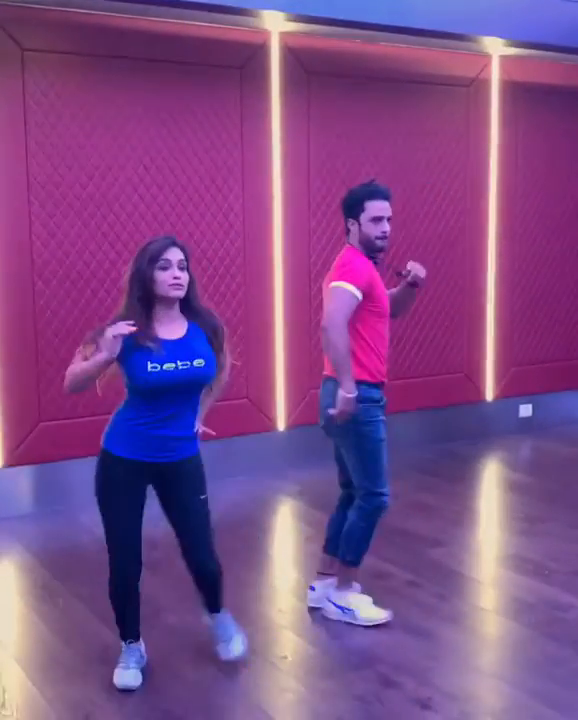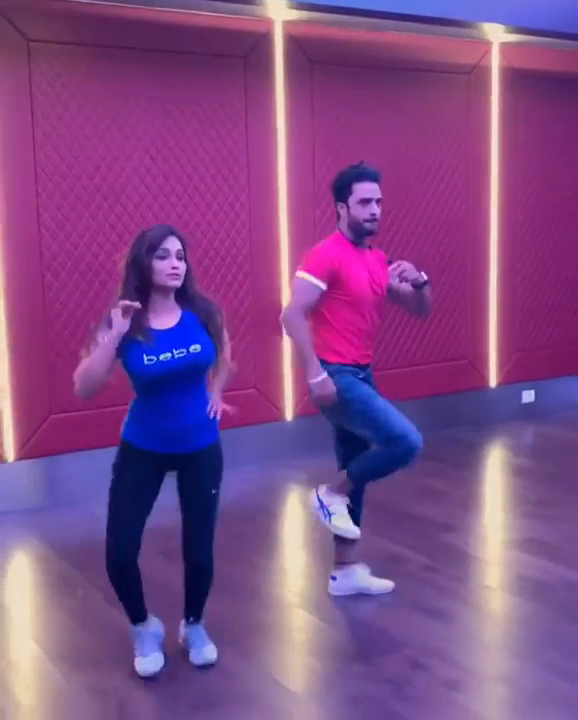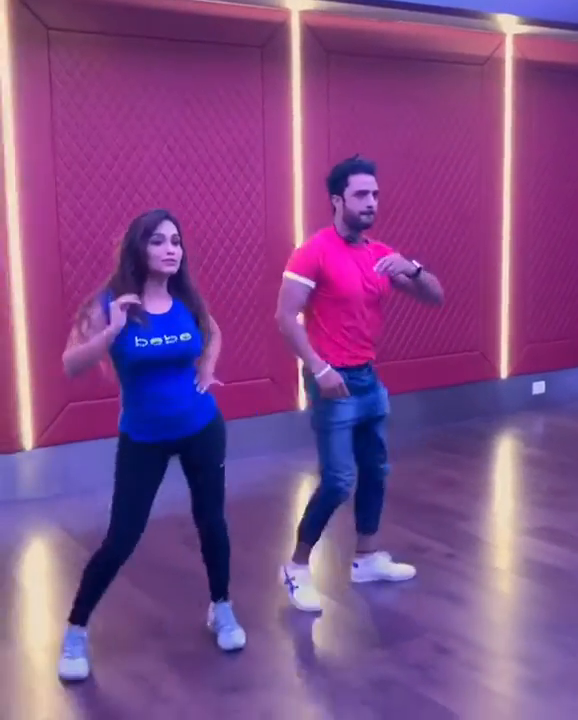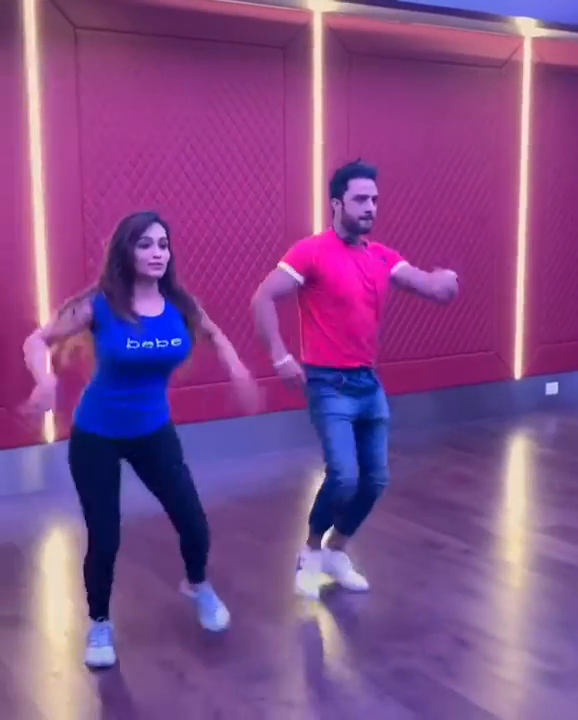
dt=0.3s
person 1, frame 1
left shoulder: (205, 326)
right shoulder: (127, 333)
left elbow: (221, 371)
right elbow: (72, 383)
left wrist: (199, 413)
right wrist: (106, 354)
left hip: (180, 458)
right hip: (123, 461)
left knee: (201, 556)
right knee: (126, 563)
left ankle: (219, 617)
right ankle: (132, 647)
person 1, frame 2
left shoulder: (202, 313)
right shoulder: (125, 322)
left elbow: (222, 355)
right elbow: (83, 388)
left wrist: (213, 395)
right wrist: (114, 336)
left hip: (200, 447)
right hip: (143, 450)
left knee: (199, 550)
right knee: (120, 551)
left ankle: (194, 627)
right ankle: (145, 630)
person 1, frame 3
left shoulder: (188, 301)
right shoulder: (108, 304)
left elbow: (213, 335)
right elbow: (70, 364)
left wrist: (205, 369)
right wrist: (113, 330)
left hip: (202, 427)
right hip: (141, 437)
left knee: (212, 523)
right knee: (120, 540)
left ankle: (221, 609)
right ankle: (76, 632)
person 1, frame 4
left shoulder: (180, 304)
right shoulder: (98, 304)
left elbow: (215, 335)
right elbow: (37, 341)
left wrist: (236, 369)
right wrist: (44, 378)
left hip: (153, 433)
right hip: (96, 438)
left knee: (192, 520)
right knee: (105, 538)
left ankle: (198, 587)
right ankle: (99, 625)
person 2, frame 1
left shoulder: (359, 268)
right shoulder: (354, 267)
left elbow: (391, 310)
right elbow: (331, 324)
left wrist: (408, 286)
right wrist: (345, 386)
left hip: (358, 396)
right hip: (355, 398)
left knee: (356, 492)
right knee: (372, 497)
left ankle: (324, 584)
right ankle: (341, 593)
person 2, frame 2
left shoulder: (377, 259)
right shoulder: (326, 255)
left elbow: (421, 310)
right elbow: (293, 315)
left wrist: (418, 281)
right wrist: (314, 373)
left hip: (359, 375)
right hip: (336, 377)
left knee: (356, 469)
right knee: (405, 441)
left ankle: (347, 570)
right ankle: (334, 495)
person 2, frame 3
left shoulder: (380, 254)
right shoulder: (314, 253)
left elbow: (434, 295)
right elbow: (286, 315)
left wrist: (412, 269)
right wrist: (319, 369)
left hip: (368, 379)
right hip: (333, 384)
left knee: (376, 471)
right knee: (338, 482)
left ankle: (368, 558)
right ankle: (297, 568)
person 2, frame 4
left shoulder: (382, 256)
right shoulder: (311, 251)
left elbow: (429, 288)
right elbow: (262, 300)
left wrist: (443, 280)
right wrist: (281, 356)
left hip: (369, 382)
right hip: (328, 384)
left knee: (374, 480)
right knee: (343, 477)
left ankle: (336, 553)
right ankle: (312, 551)
